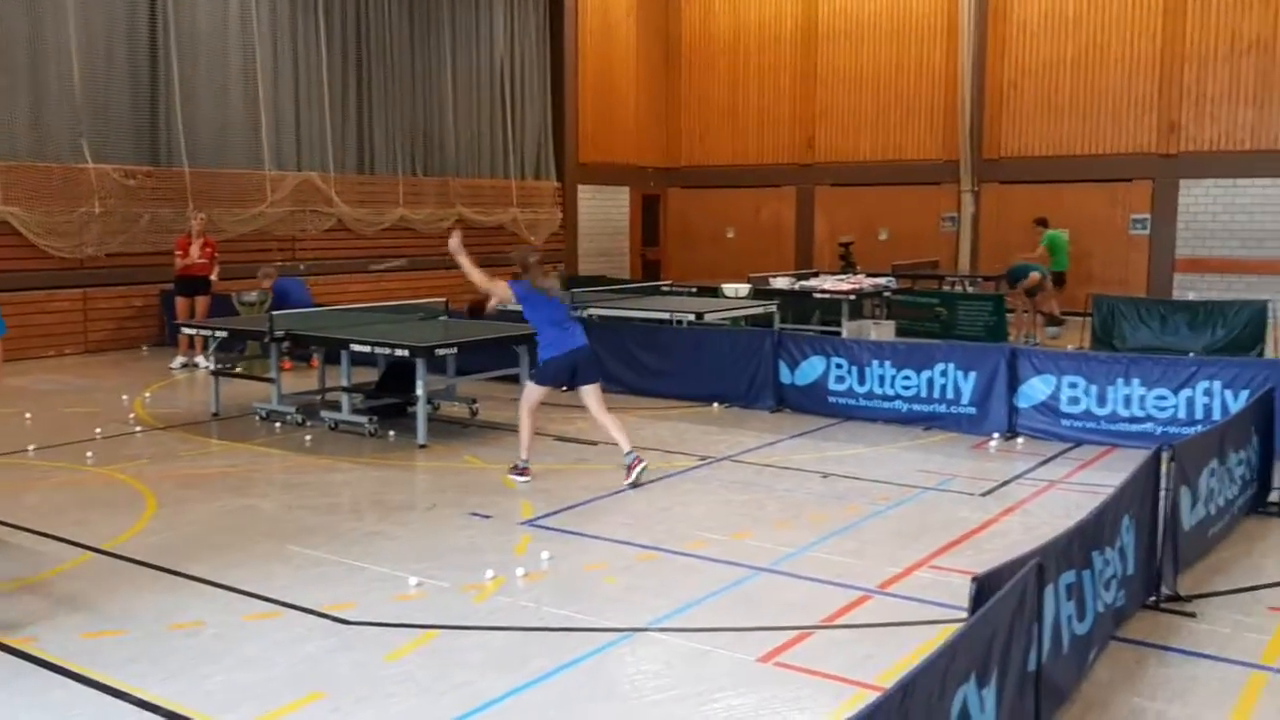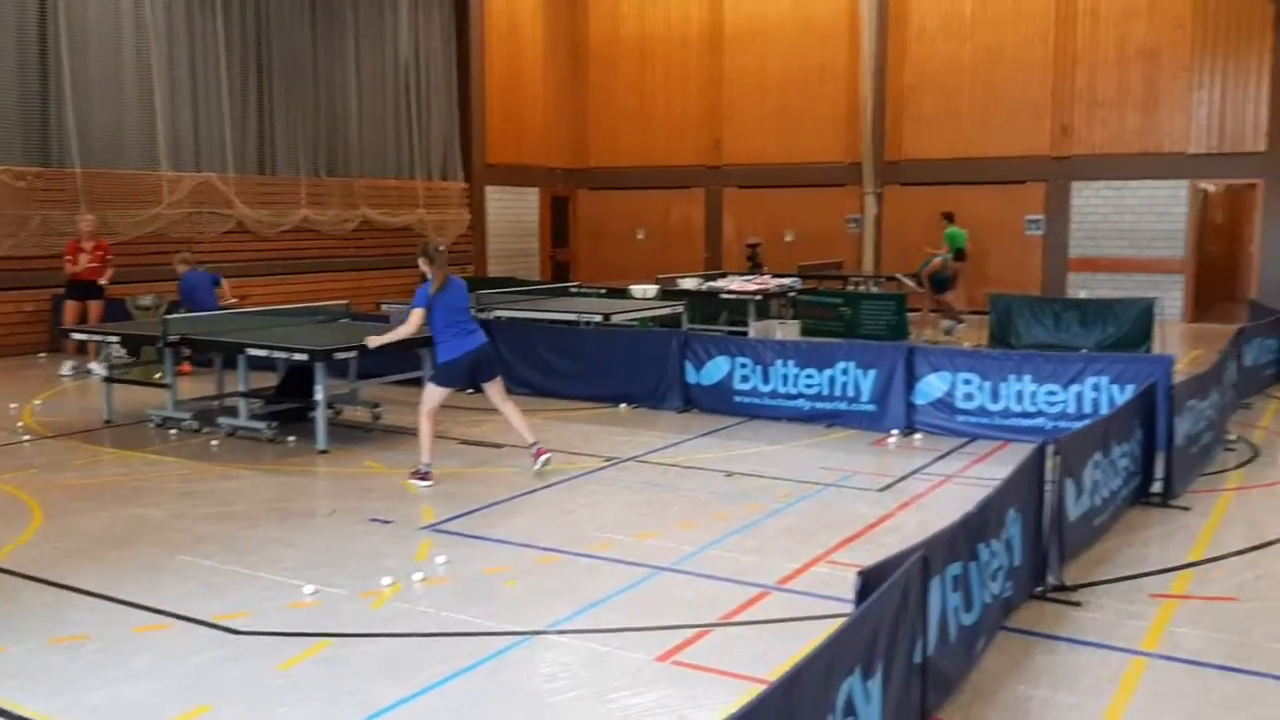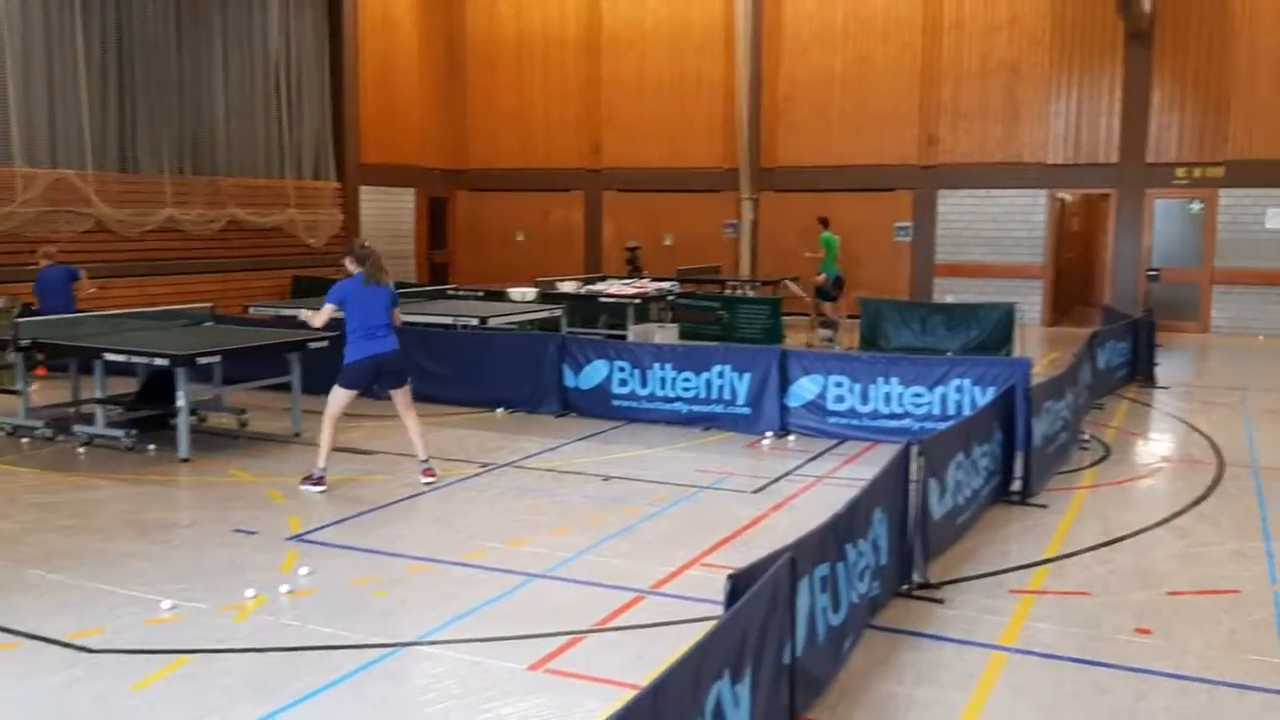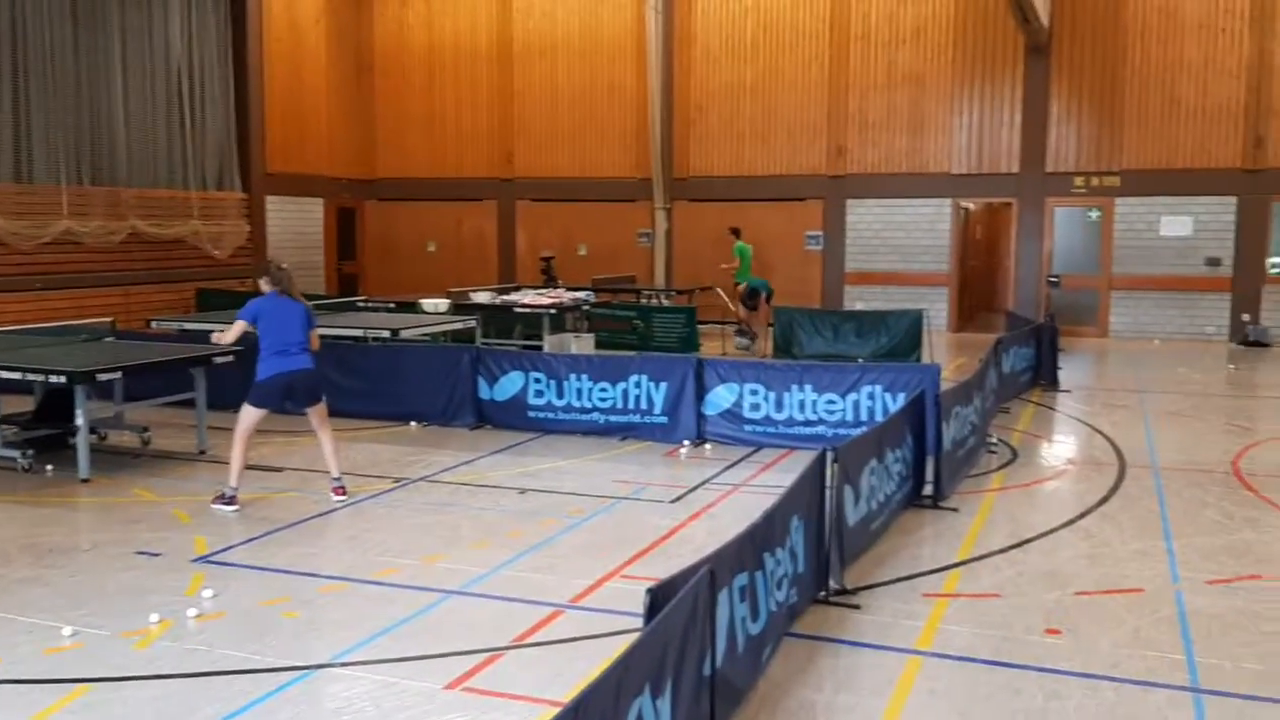
dt=0.4s
person 1, frame 1
left shoulder: (524, 290)
right shoulder: (549, 284)
left elbow: (488, 285)
left wrist: (459, 253)
right wrist: (500, 299)
left hip: (555, 358)
right hip: (582, 352)
left knee: (526, 407)
right knee: (600, 412)
left ankle: (522, 466)
right ankle: (631, 458)
person 1, frame 2
left shoulder: (425, 291)
right shoulder: (460, 284)
left elbow: (410, 328)
left wrist: (380, 340)
left hip: (453, 359)
right hip: (482, 350)
left knee: (427, 411)
right knee: (504, 402)
left ankle: (424, 470)
right ankle: (537, 448)
person 1, frame 3
left shoulder: (343, 287)
right shoulder: (387, 286)
left elbow: (318, 322)
left wrist: (306, 315)
left hip: (358, 360)
right hip: (391, 356)
left knee: (330, 416)
right knee: (408, 412)
left ankle: (318, 475)
right ankle: (426, 467)
person 1, frame 4
left shoulder: (256, 305)
right shoulder: (302, 306)
left elbow: (229, 338)
right elbow: (314, 344)
left wrist: (217, 337)
left hip: (270, 377)
right hip: (305, 374)
left knee: (241, 434)
right knee: (323, 428)
left ankle: (230, 495)
right ankle: (337, 485)
